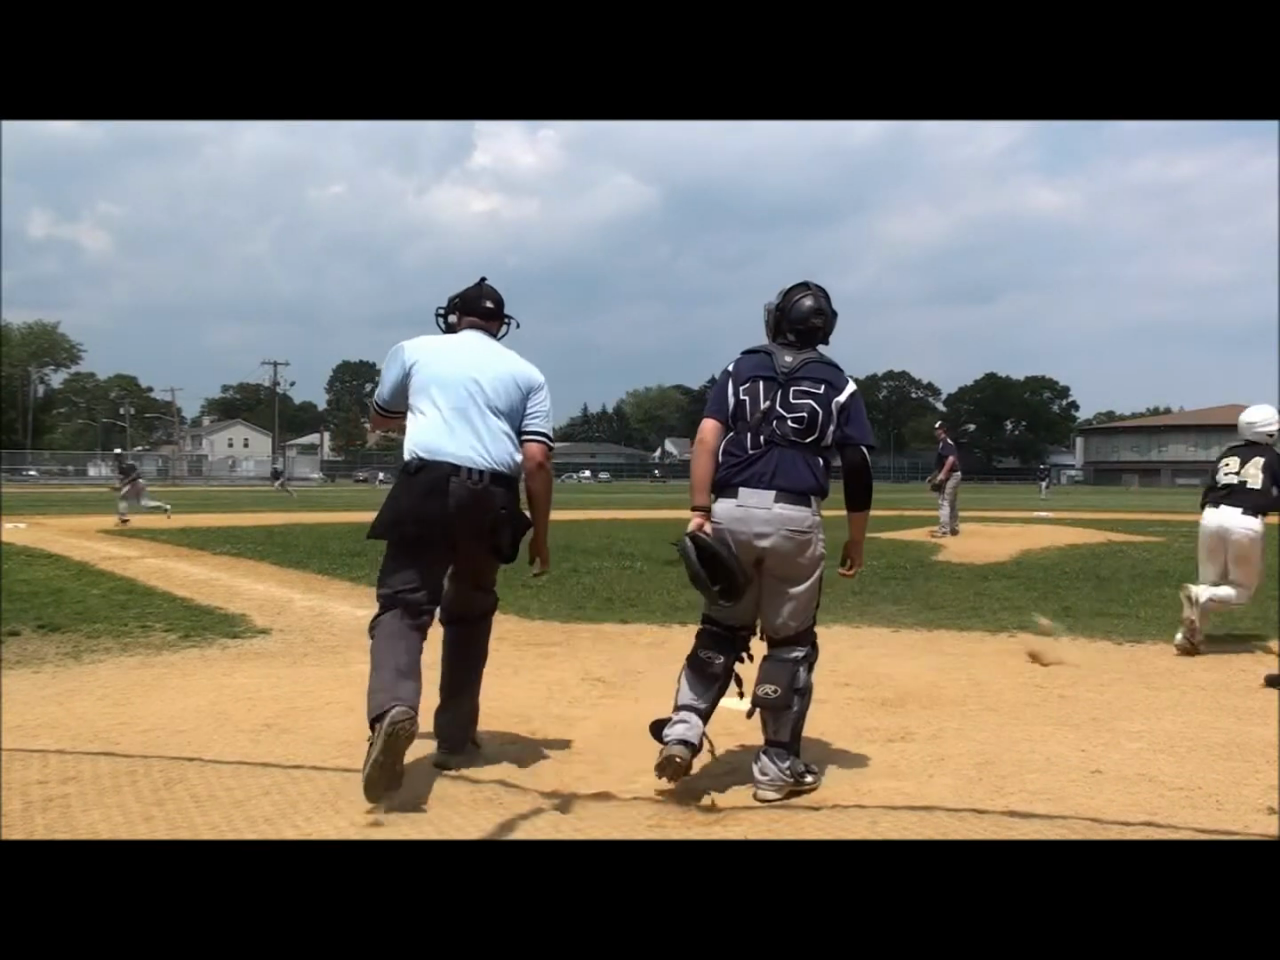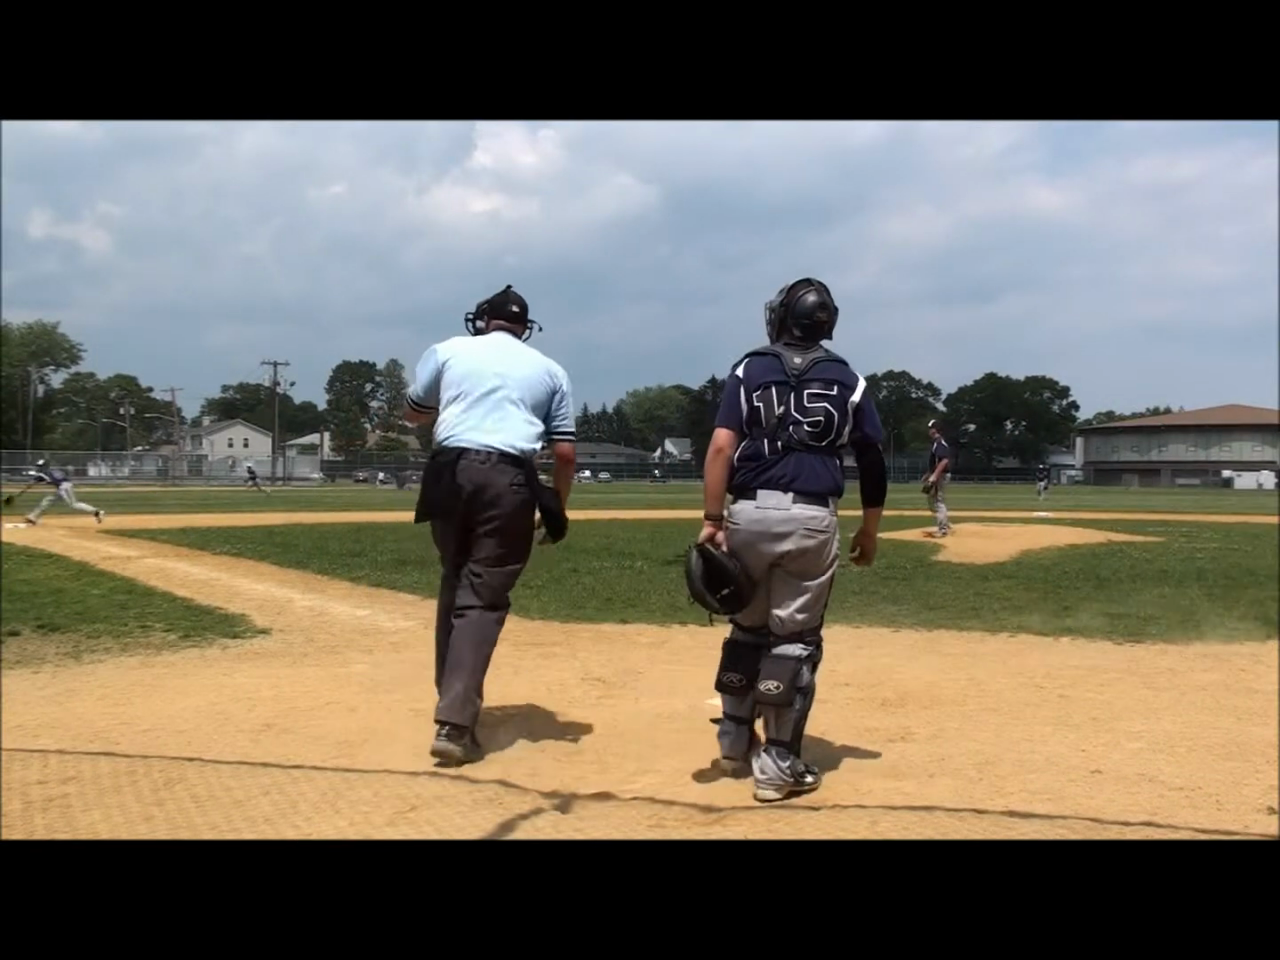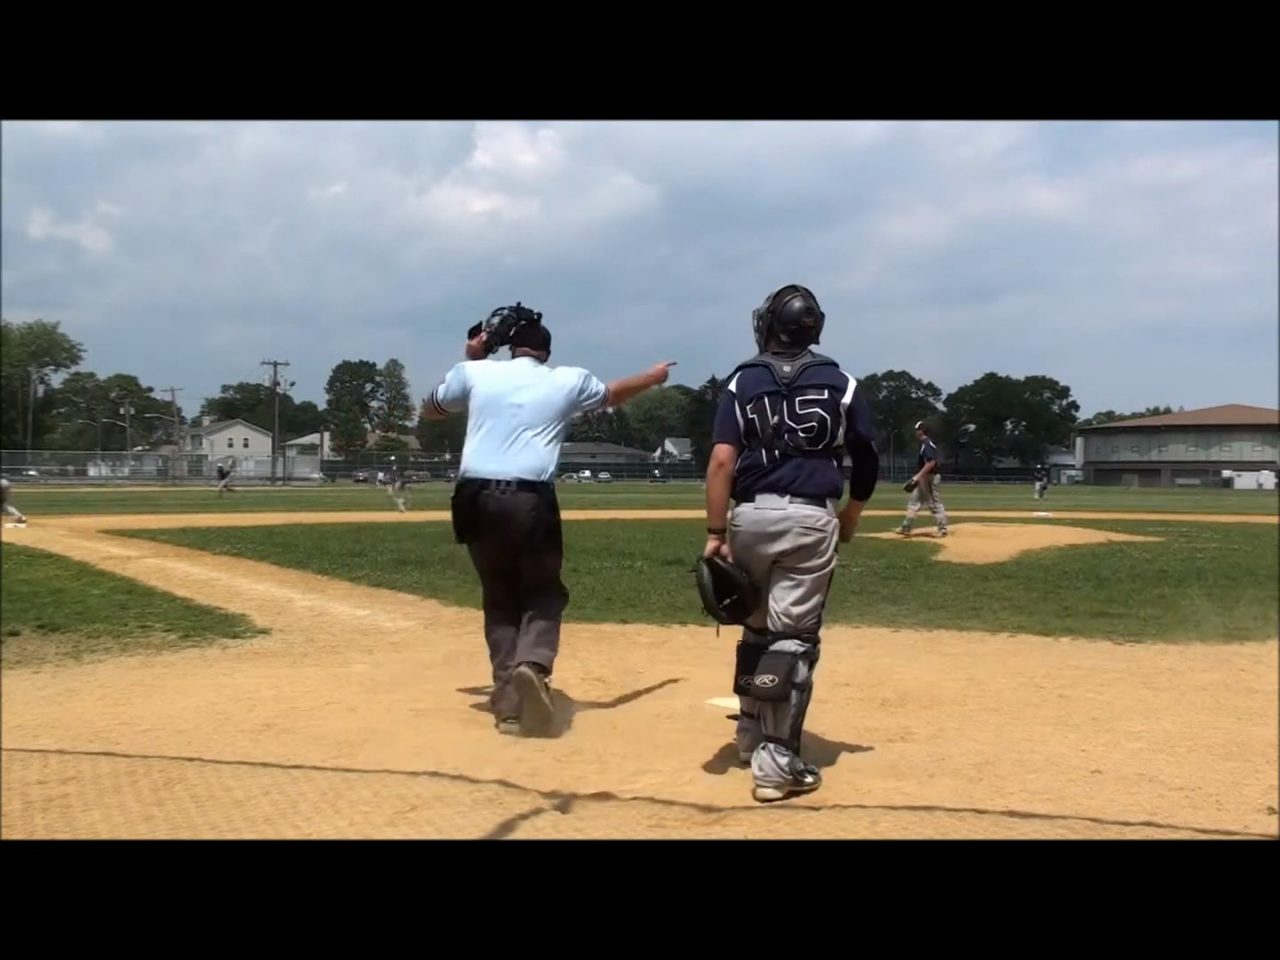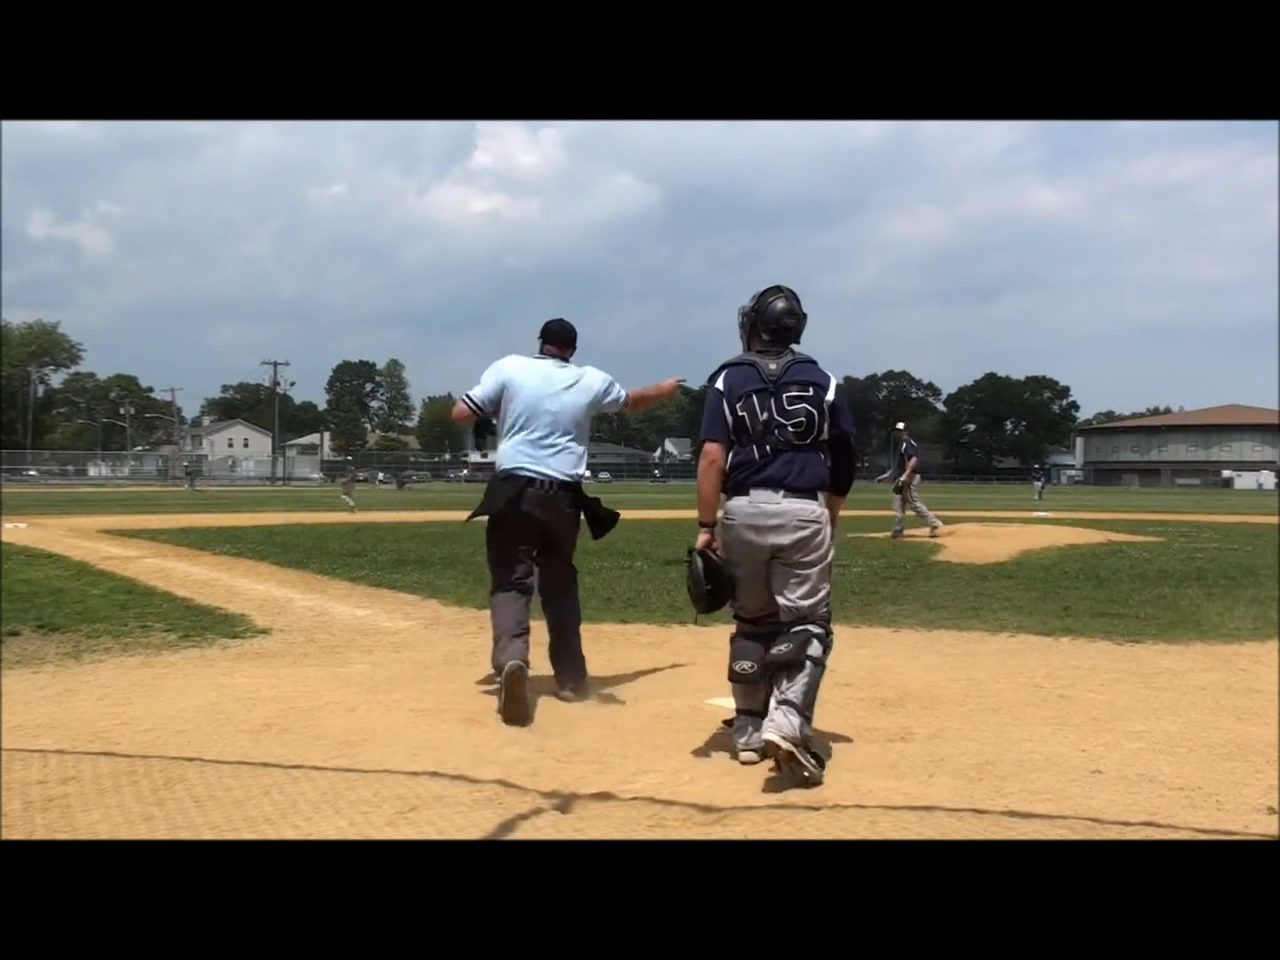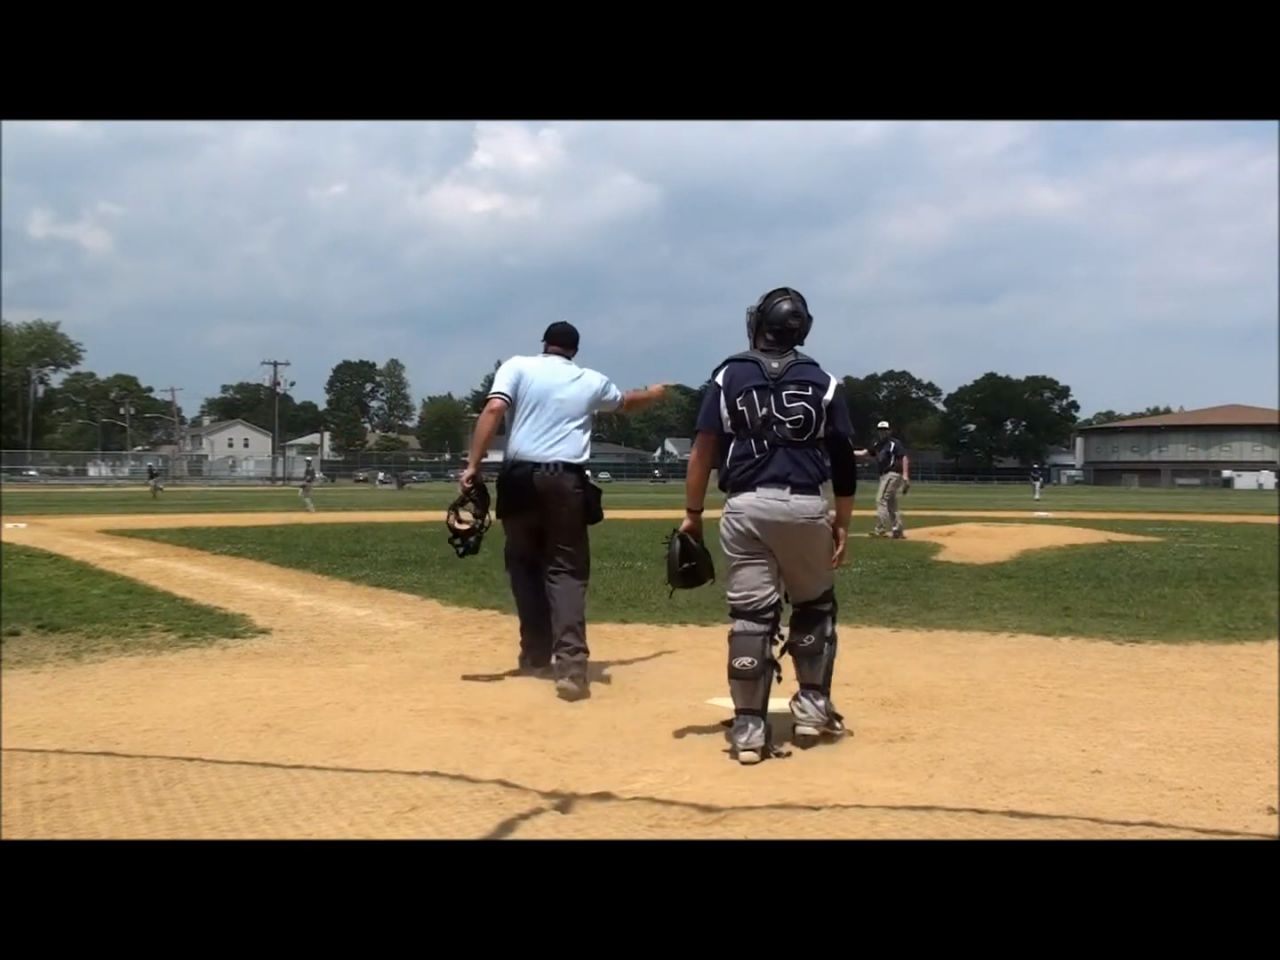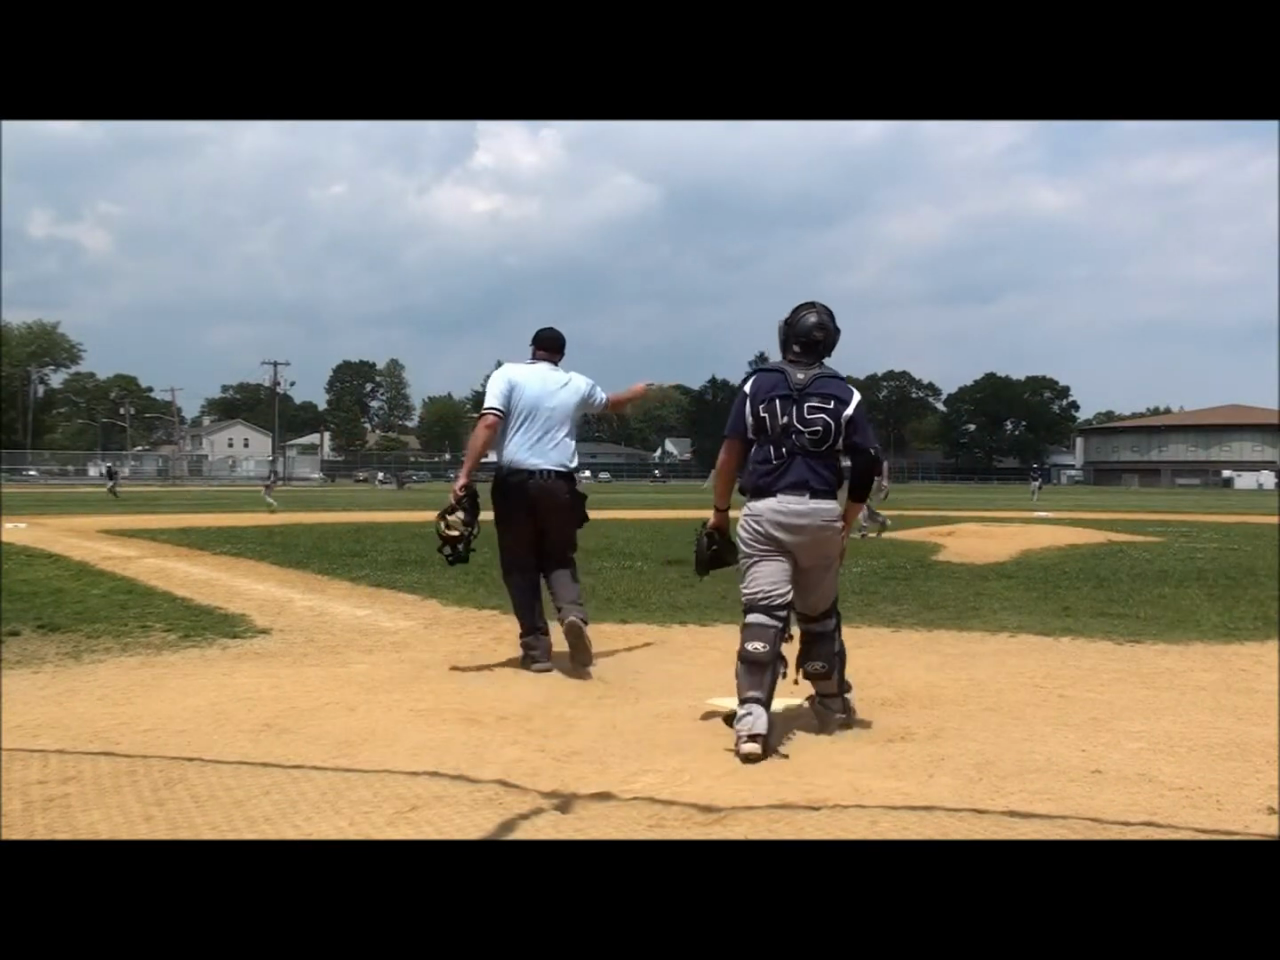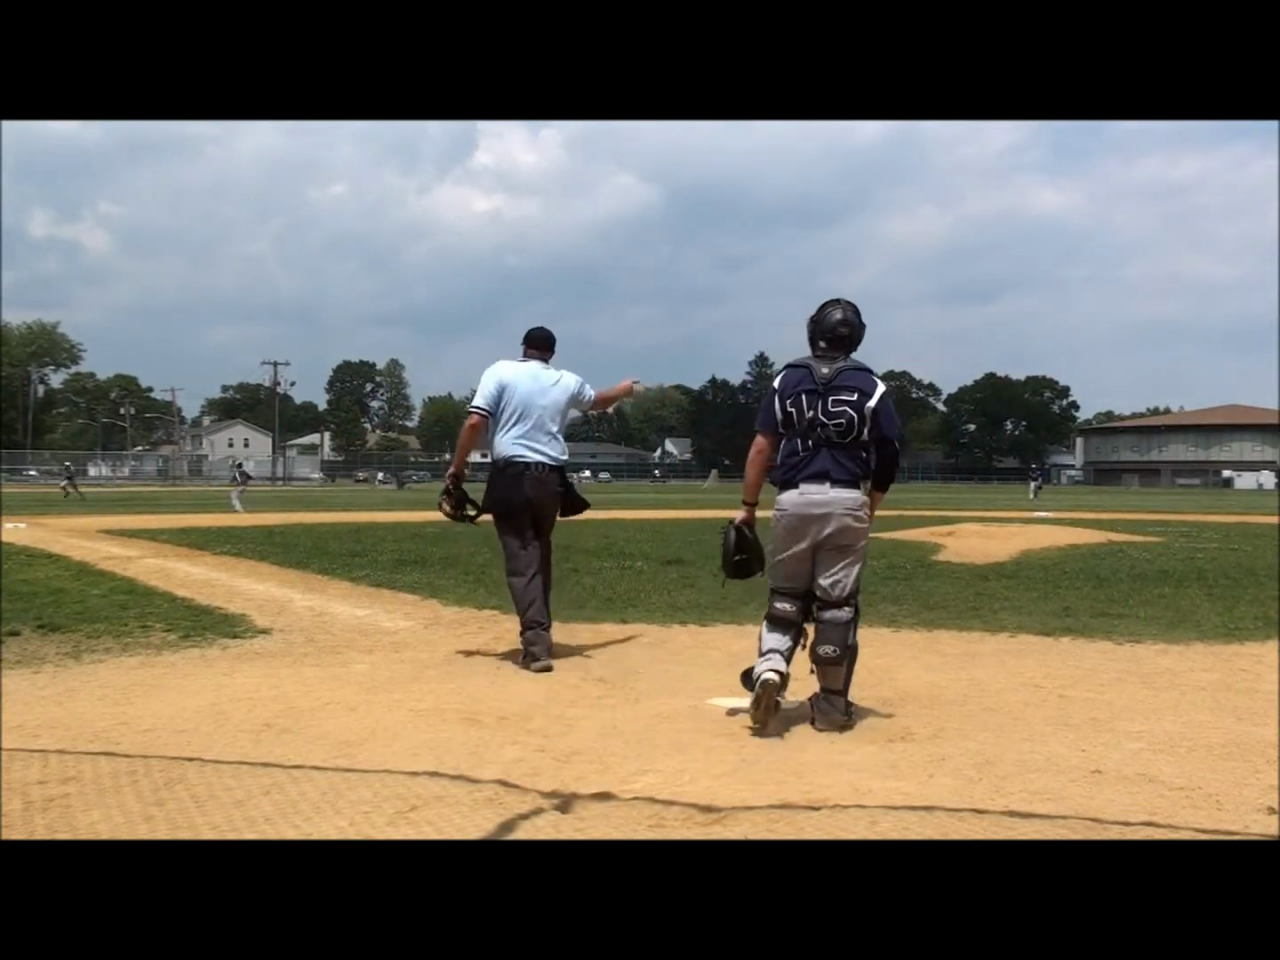
dt=0.3s
person 1, frame 1
left shoulder: (740, 368)
right shoulder: (837, 384)
left elbow: (706, 438)
right elbow: (857, 467)
left wrist: (699, 511)
right wrist: (857, 538)
left hip: (731, 513)
right hip: (794, 519)
left knee: (722, 630)
right knee: (791, 642)
left ankle: (683, 729)
right ankle: (778, 766)
person 1, frame 2
left shoulder: (748, 370)
right shoulder: (848, 380)
left elbow: (721, 447)
right elbow: (873, 463)
left wrist: (711, 519)
right wrist: (869, 529)
left hip: (749, 513)
right hip: (811, 519)
left knee: (747, 630)
right knee: (795, 639)
left ankle: (736, 743)
right ankle: (777, 766)
person 1, frame 3
left shoulder: (742, 381)
right shoulder: (840, 383)
left elbow: (722, 461)
right elbow: (866, 461)
left wrist: (715, 533)
right wrist: (851, 515)
left hip: (751, 517)
right hip: (810, 518)
left knee: (756, 628)
right knee: (792, 637)
left ankle: (752, 732)
right ankle: (777, 763)
person 1, frame 4
left shoulder: (728, 379)
right shoulder: (822, 381)
left elbow: (713, 458)
right elbow: (844, 458)
left wrist: (706, 527)
right wrist: (831, 512)
left hip: (745, 512)
right hip: (803, 511)
left knee: (752, 622)
right knee: (805, 624)
left ankle: (748, 732)
right ankle: (787, 722)
person 1, frame 5
left shoulder: (729, 376)
right shoulder: (822, 381)
left elbow: (704, 451)
right elbow: (844, 458)
left wrist: (693, 512)
right wrist: (842, 520)
left hip: (745, 507)
right hip: (804, 507)
left knee: (750, 617)
right knee: (815, 605)
left ankle: (749, 730)
right ankle: (812, 707)
person 1, frame 6
left shoulder: (757, 384)
right shoulder: (845, 394)
left elbow: (730, 453)
right elbow: (865, 468)
left wrist: (720, 509)
right wrist: (847, 522)
left hip: (764, 510)
right hip: (820, 512)
left knee: (762, 616)
right knee: (819, 613)
left ankle: (752, 722)
right ankle: (830, 706)
person 1, frame 7
left shoulder: (786, 379)
right shoulder: (870, 386)
left elbow: (762, 448)
right elbow: (889, 456)
left wrist: (748, 507)
right wrist: (871, 506)
left hip: (793, 500)
right hip: (846, 502)
left knee: (787, 595)
right knee: (838, 603)
left ankle: (770, 665)
right ankle: (831, 703)
person 2, frame 1
left shoulder: (412, 350)
right shoulder: (526, 372)
left elbow: (381, 420)
right elbow: (536, 460)
right wrist: (540, 534)
left hip: (427, 487)
right hip: (492, 496)
left knee: (403, 608)
right knee: (470, 613)
left ankle: (393, 710)
right ankle: (454, 738)
person 2, frame 2
left shoulder: (446, 351)
right shoulder: (549, 370)
left elbow: (413, 414)
right elbow: (565, 453)
right wrist: (559, 508)
left hip: (449, 475)
right hip: (507, 480)
left knee: (455, 591)
right knee: (482, 600)
left ankle: (456, 708)
right ankle: (454, 726)
person 2, frame 3
left shoulder: (474, 372)
right shoulder: (568, 380)
left elbow: (430, 410)
right elbow: (613, 394)
right wrist: (649, 377)
left hip: (477, 498)
right hip: (530, 499)
left knee: (501, 600)
right knee: (542, 594)
left ankle: (510, 702)
right ankle: (532, 666)
person 2, frame 4
left shoulder: (508, 368)
right shoulder: (593, 381)
left elbow: (461, 414)
right elbow: (630, 400)
left wrist: (494, 406)
right wrist: (662, 390)
left hip: (511, 493)
right hip: (562, 495)
left knee: (510, 587)
right knee: (559, 582)
left ankle: (511, 659)
right ankle: (569, 676)
person 2, frame 5
left shoulder: (518, 366)
right shoulder: (592, 380)
left elbow: (494, 410)
right elbow: (626, 402)
left wrist: (473, 465)
right wrist: (653, 394)
left hip: (521, 479)
right hip: (568, 482)
left knee: (523, 562)
right knee: (567, 571)
left ankle: (537, 651)
right ankle: (571, 666)
person 2, frame 6
left shoulder: (508, 374)
right shoulder: (579, 384)
left elbow: (489, 423)
right elbow: (609, 403)
left wrist: (466, 473)
right wrist: (635, 393)
left hip: (516, 483)
right hip: (559, 484)
left knee: (520, 567)
right knee: (559, 561)
left ankle: (537, 650)
right ankle: (573, 616)
person 2, frame 7
left shoulder: (500, 372)
right shoulder: (568, 382)
left elbow: (475, 423)
right elbow: (598, 402)
left wrist: (457, 466)
right wrist: (624, 390)
left hip: (511, 477)
right hip: (551, 478)
left knee: (522, 561)
right knee: (539, 555)
left ankle: (538, 645)
right ankle: (539, 635)
